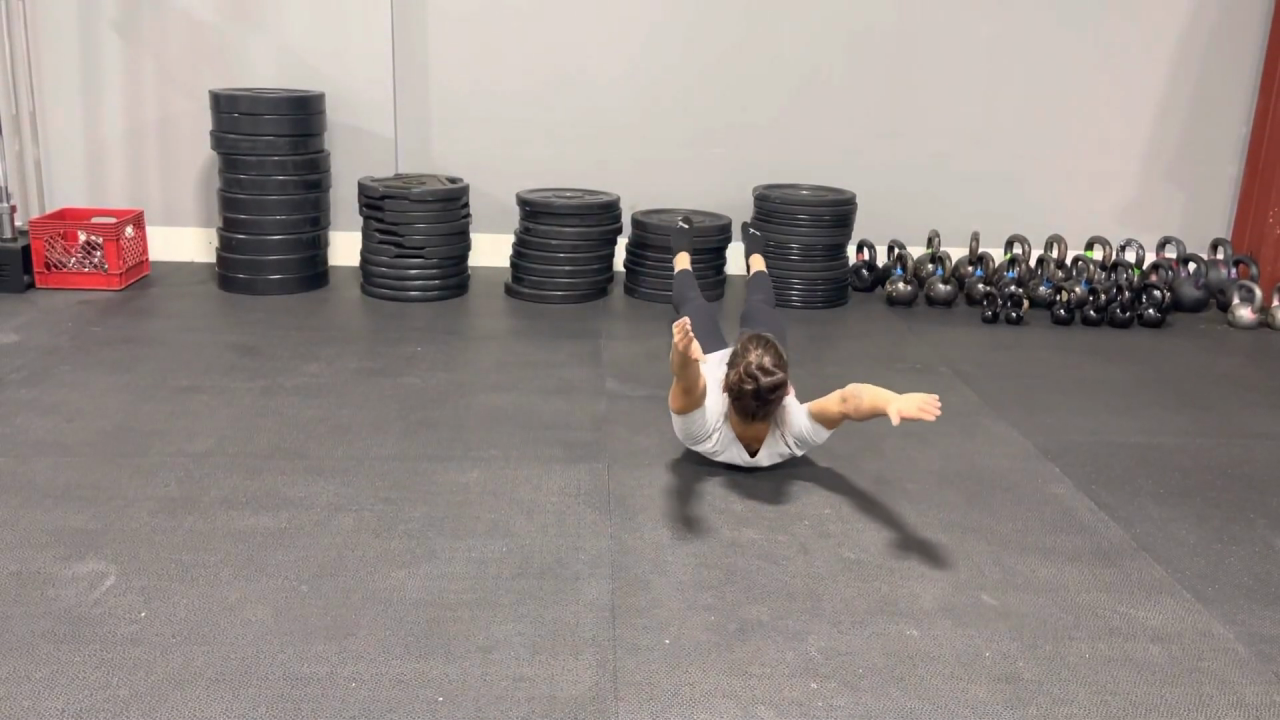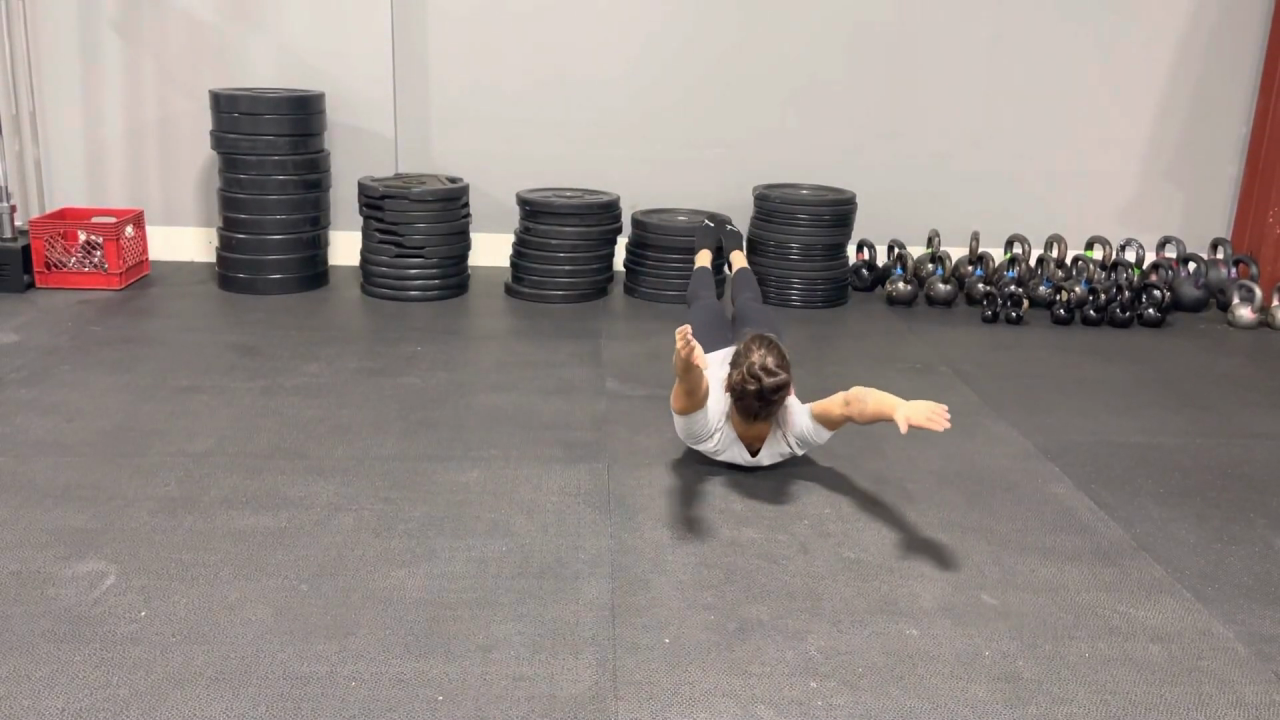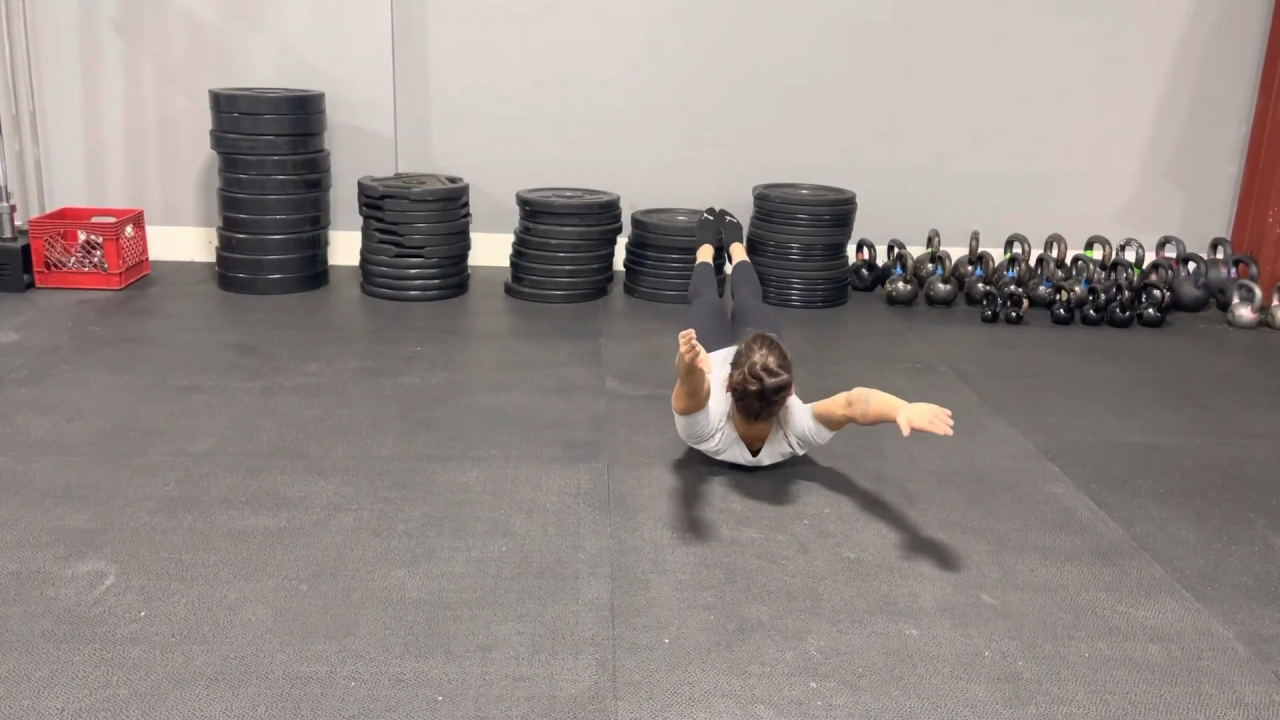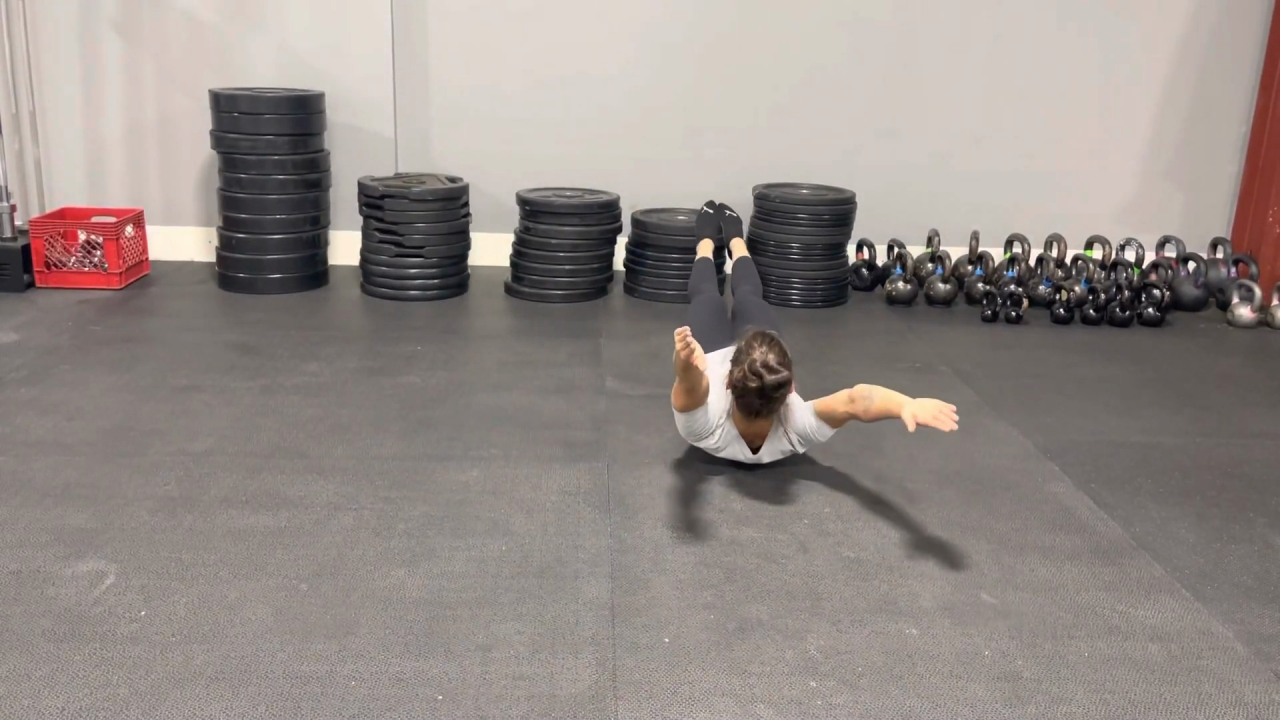
dt=0.2s
person 1, frame 1
left shoulder: (702, 431)
right shoulder: (793, 434)
left elbow: (687, 383)
right elbow: (847, 401)
left wrist: (683, 357)
right wrist: (894, 401)
left knee: (695, 306)
right knee: (760, 307)
left ankle: (682, 255)
right ankle: (756, 255)
person 1, frame 2
left shoulder: (705, 430)
right shoulder: (794, 432)
left elbow: (690, 384)
right elbow: (850, 402)
left wrist: (686, 362)
right wrist: (901, 407)
left knee: (705, 304)
right knee: (749, 304)
left ankle: (705, 252)
right ankle: (735, 253)
person 1, frame 3
left shoulder: (706, 430)
right shoulder: (794, 433)
left elbow: (692, 387)
right elbow: (852, 403)
left wrist: (690, 366)
right wrist: (904, 409)
left knee: (707, 301)
right knee: (748, 300)
left ankle: (707, 247)
right ankle: (734, 244)
person 1, frame 4
left shoulder: (705, 426)
right shoulder: (794, 430)
left elbow: (690, 383)
right elbow: (854, 400)
left wrist: (686, 362)
right wrist: (908, 405)
left knee: (706, 298)
right knee: (748, 298)
left ankle: (707, 241)
right ankle: (735, 239)
